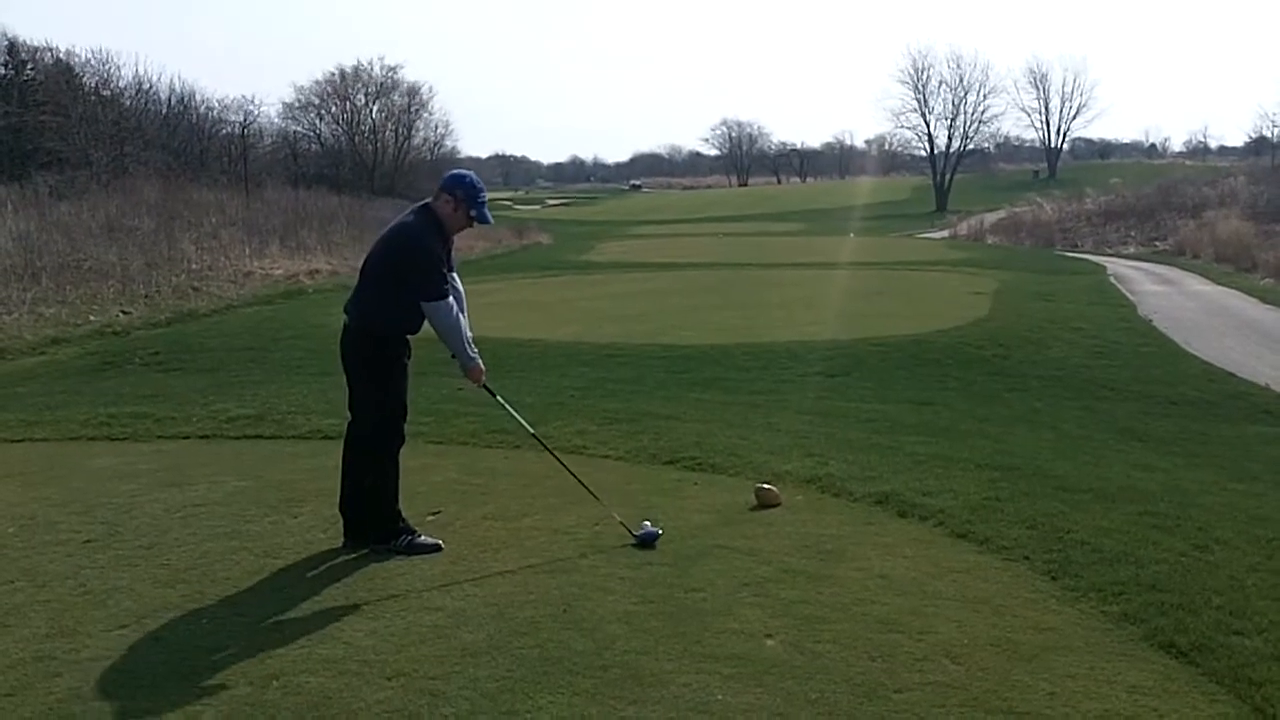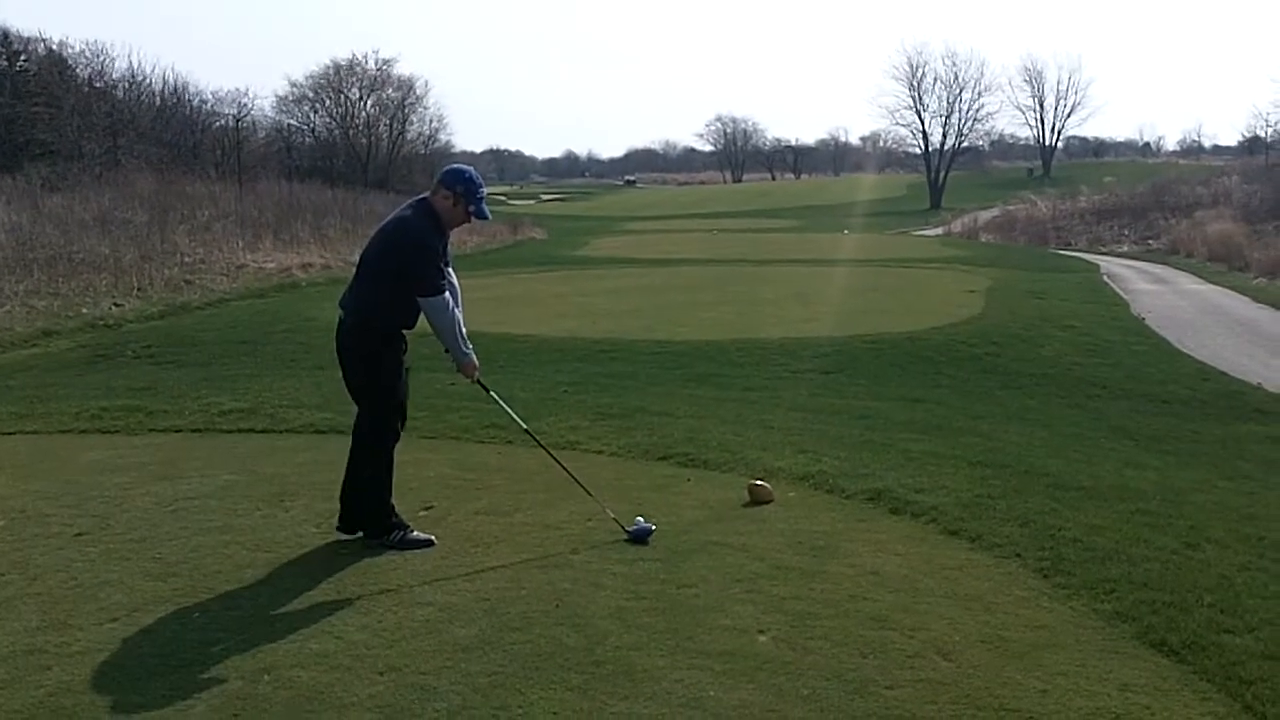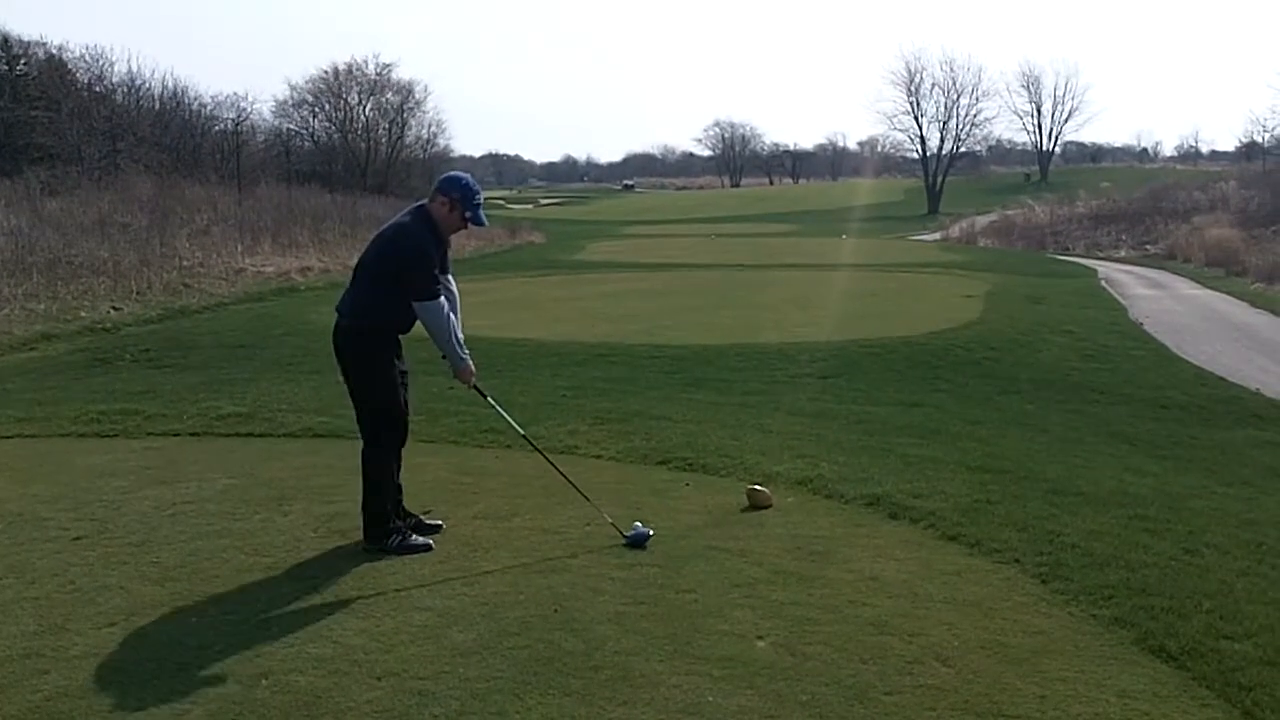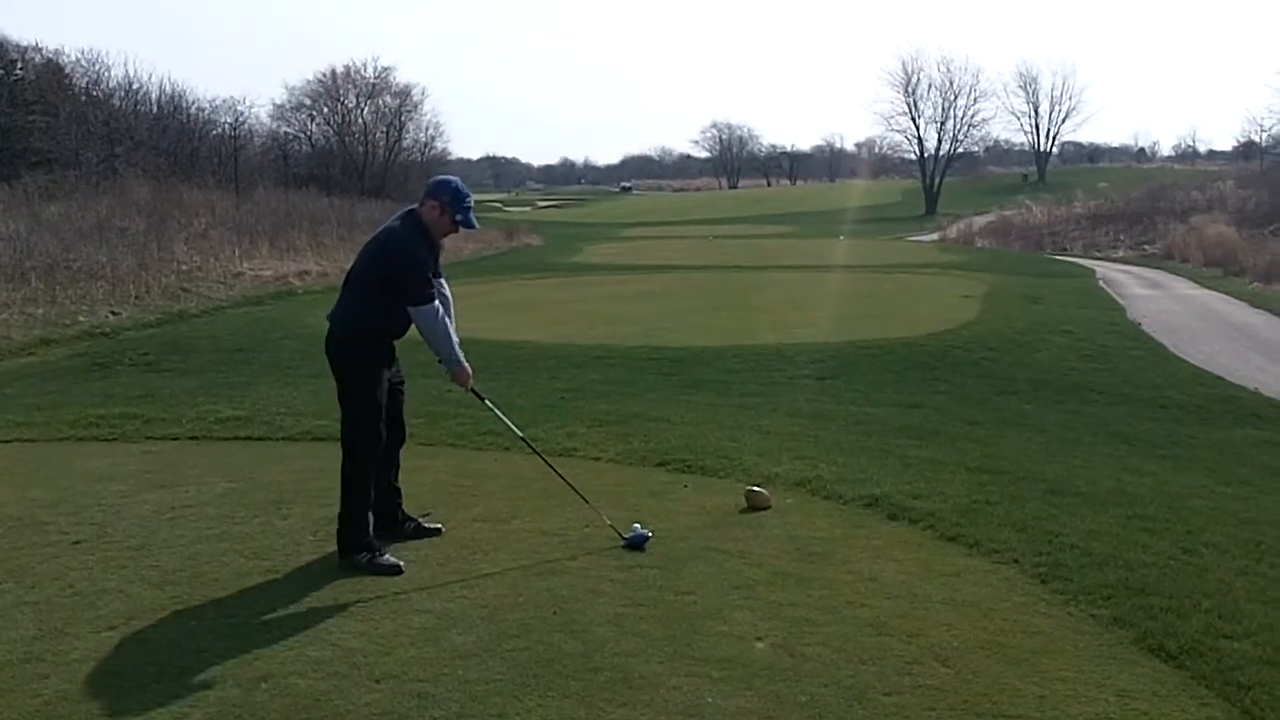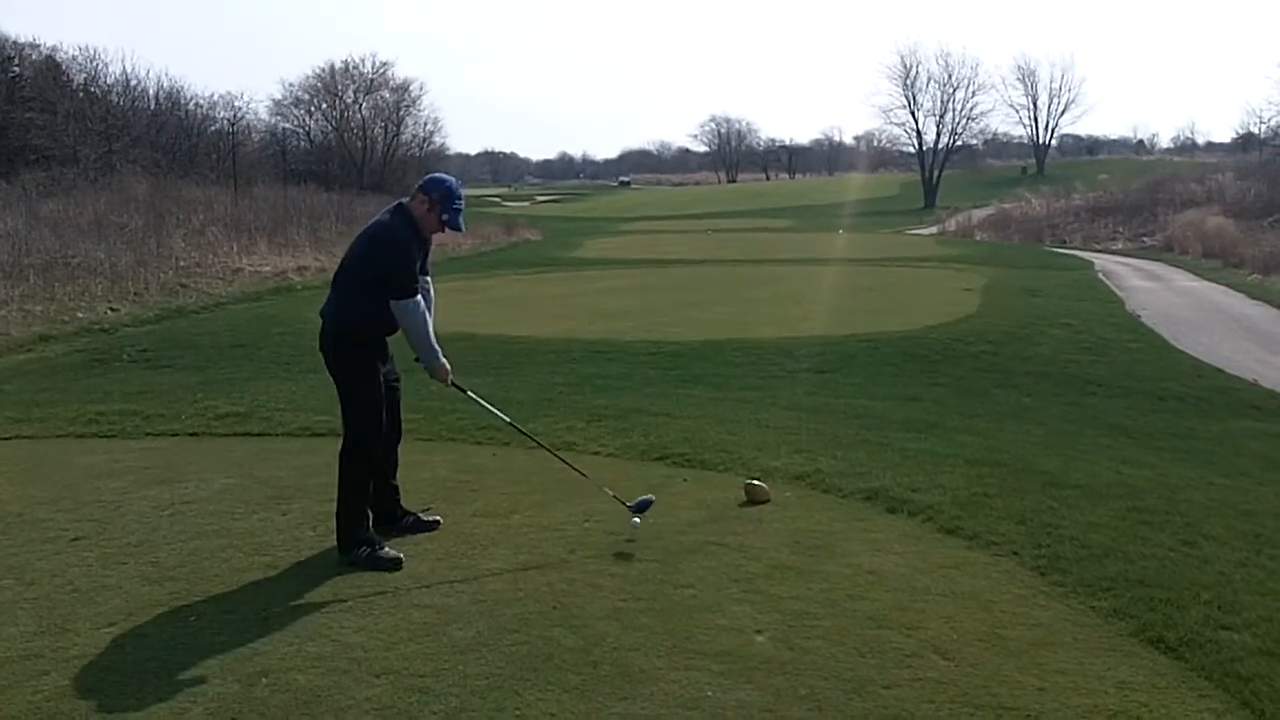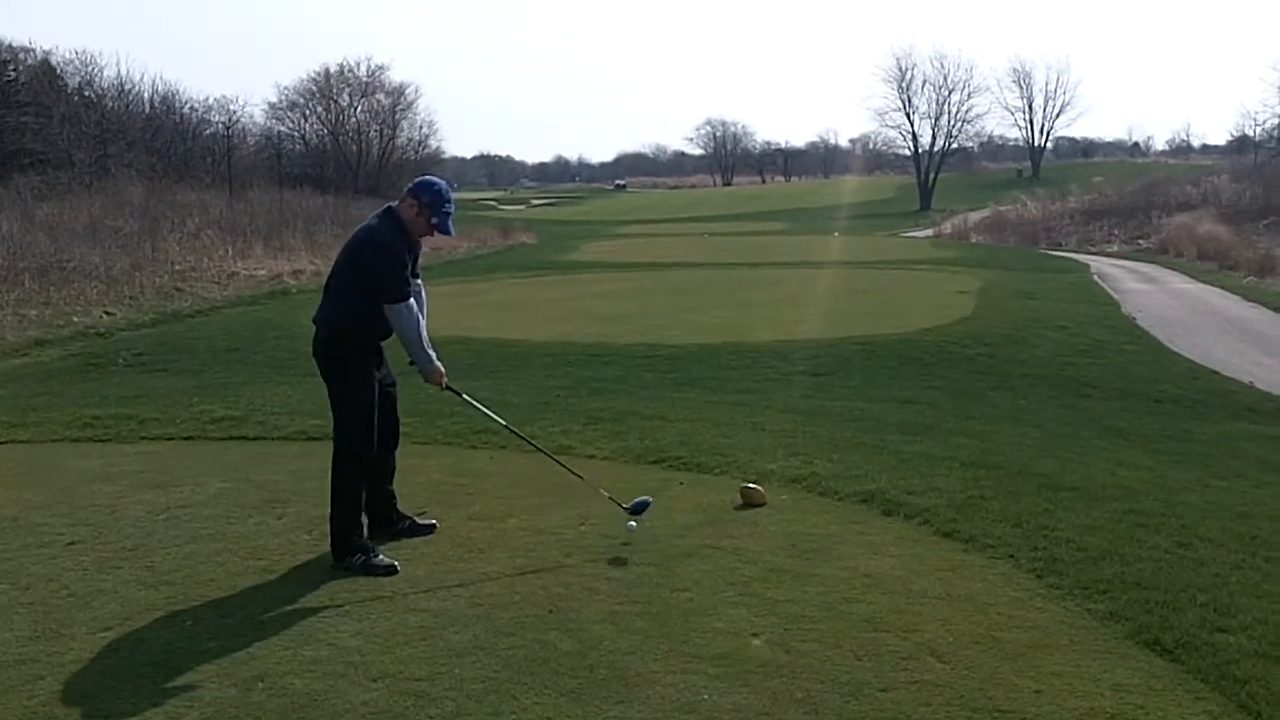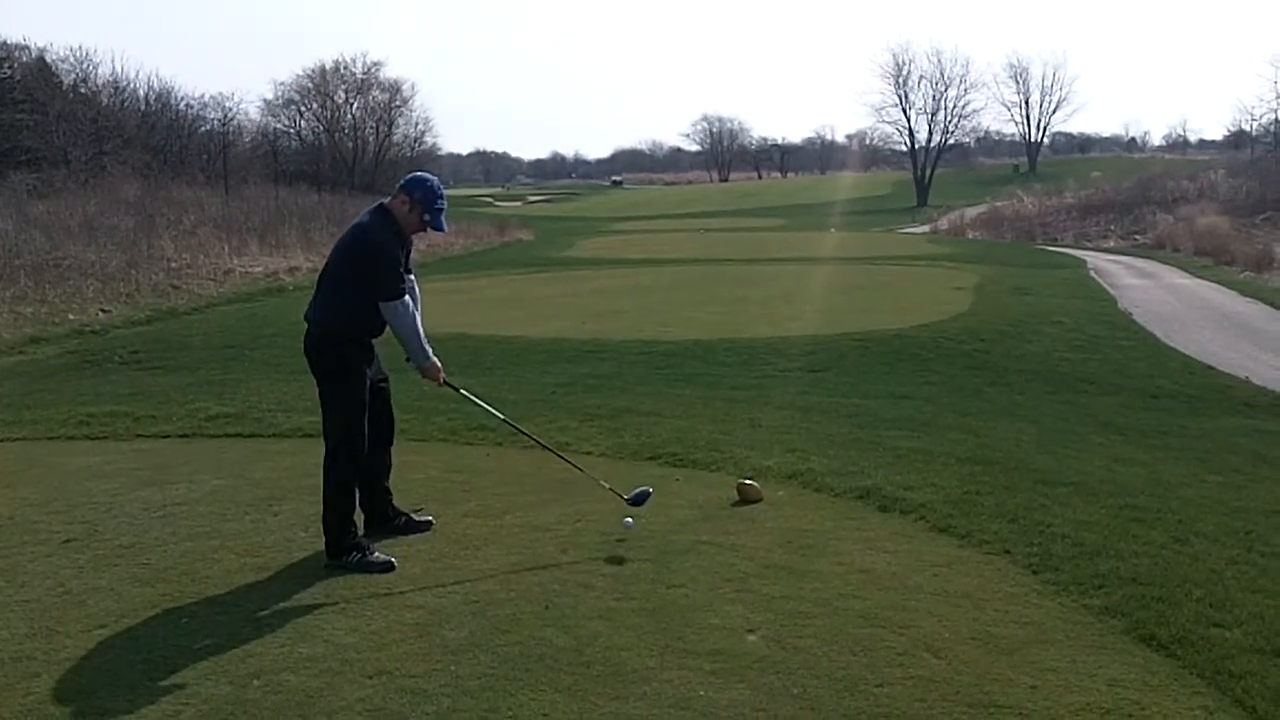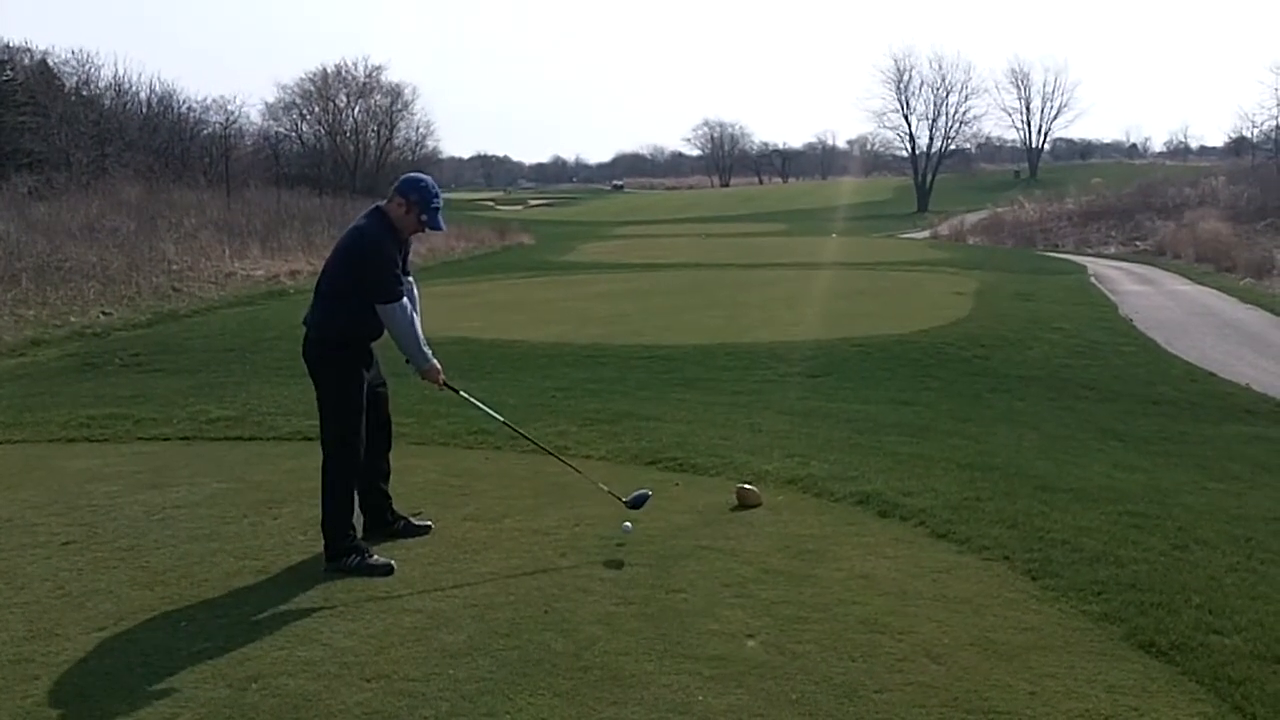
dt=0.4s
person 1, frame 1
left shoulder: (432, 229)
right shoulder: (417, 238)
left elbow: (452, 290)
right elbow: (440, 309)
left wrist: (466, 350)
right wrist: (469, 359)
left hip: (376, 338)
right hip: (373, 342)
left knee: (367, 430)
right knee: (384, 433)
left ankle: (360, 525)
right ankle: (386, 530)
person 1, frame 2
left shoulder: (429, 222)
right shoulder: (415, 232)
left elbow: (448, 284)
right elbow: (437, 304)
left wrist: (460, 347)
right wrist: (463, 354)
left hip: (380, 332)
right hip: (367, 335)
left knee: (379, 421)
right knee: (380, 426)
left ankle: (357, 513)
right ankle: (378, 523)
person 1, frame 3
left shoulder: (432, 231)
right shoulder: (410, 238)
left elbow: (447, 291)
right elbow: (432, 308)
left wrist: (458, 351)
right wrist: (459, 359)
left hip: (381, 335)
right hip: (361, 336)
left knee: (394, 425)
right knee: (383, 427)
left ankle: (391, 513)
right ankle: (382, 528)
person 1, frame 4
left shoulder: (422, 237)
right shoulder: (403, 243)
left elbow: (439, 295)
right elbow: (427, 313)
left wrist: (452, 356)
right wrist: (456, 364)
left hip: (377, 343)
right hip: (354, 344)
left knee: (391, 433)
right knee: (364, 439)
left ankle: (389, 518)
right ankle: (355, 543)
person 1, frame 5
left shoulder: (413, 233)
right shoulder: (392, 236)
left elbow: (422, 291)
right elbow: (409, 308)
left wrist: (430, 352)
right wrist: (434, 359)
left hip: (371, 338)
right hip: (348, 341)
left knee: (387, 429)
right knee: (364, 434)
left ankle: (388, 513)
right ankle: (355, 539)
person 1, frame 6
left shoulder: (403, 236)
right shoulder: (381, 241)
left elbow: (414, 293)
right elbow: (402, 311)
left wrist: (424, 355)
right wrist: (428, 363)
left hip: (366, 343)
right hip: (341, 347)
left knee: (384, 433)
right knee: (356, 442)
left ankle: (384, 517)
right ankle: (348, 546)
person 1, frame 7
left shoulder: (394, 232)
right shoulder: (374, 238)
left elbow: (408, 289)
right elbow: (397, 308)
left wrist: (421, 352)
right wrist: (425, 359)
left hip: (357, 341)
right hip: (333, 345)
left knee: (379, 429)
right knee: (348, 440)
left ankle: (380, 514)
right ankle: (342, 544)
person 1, frame 8
left shoulder: (392, 235)
right shoulder: (372, 241)
left elbow: (406, 291)
right elbow: (395, 311)
left wrist: (420, 355)
right wrist: (424, 362)
left hip: (355, 345)
right hip: (332, 349)
left knee: (377, 433)
right knee: (345, 444)
left ankle: (380, 518)
right ankle: (341, 547)
